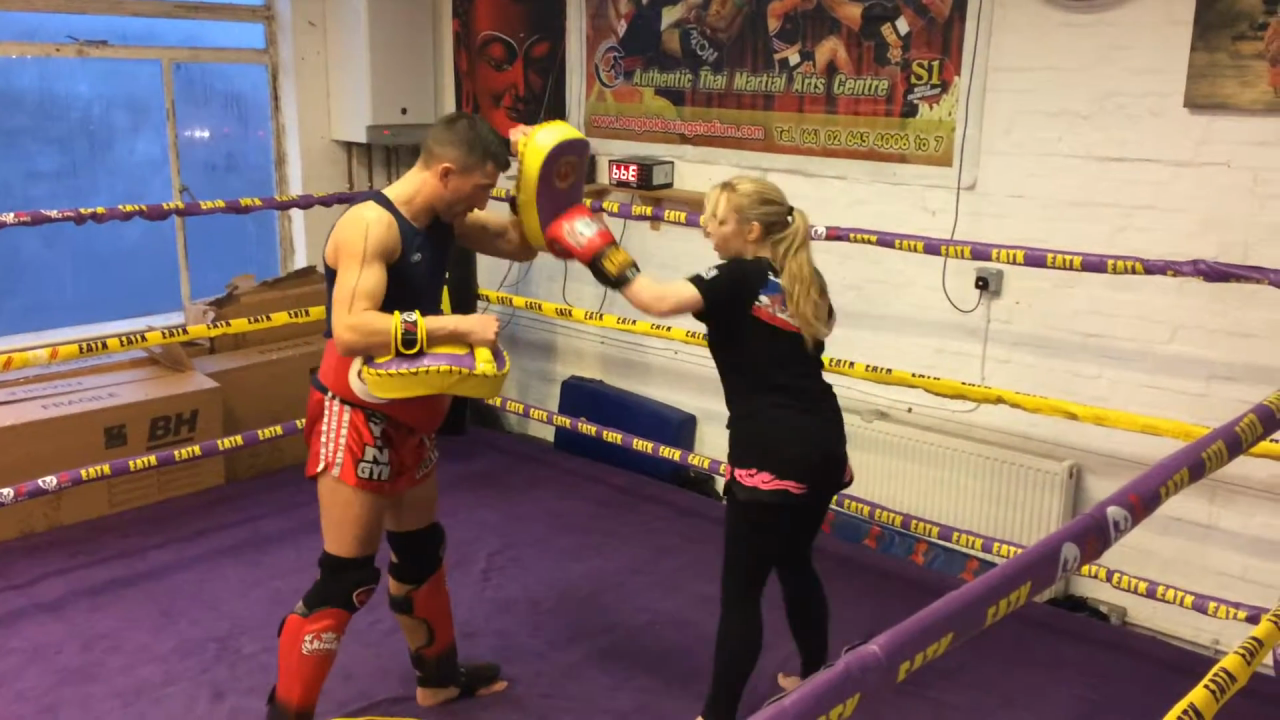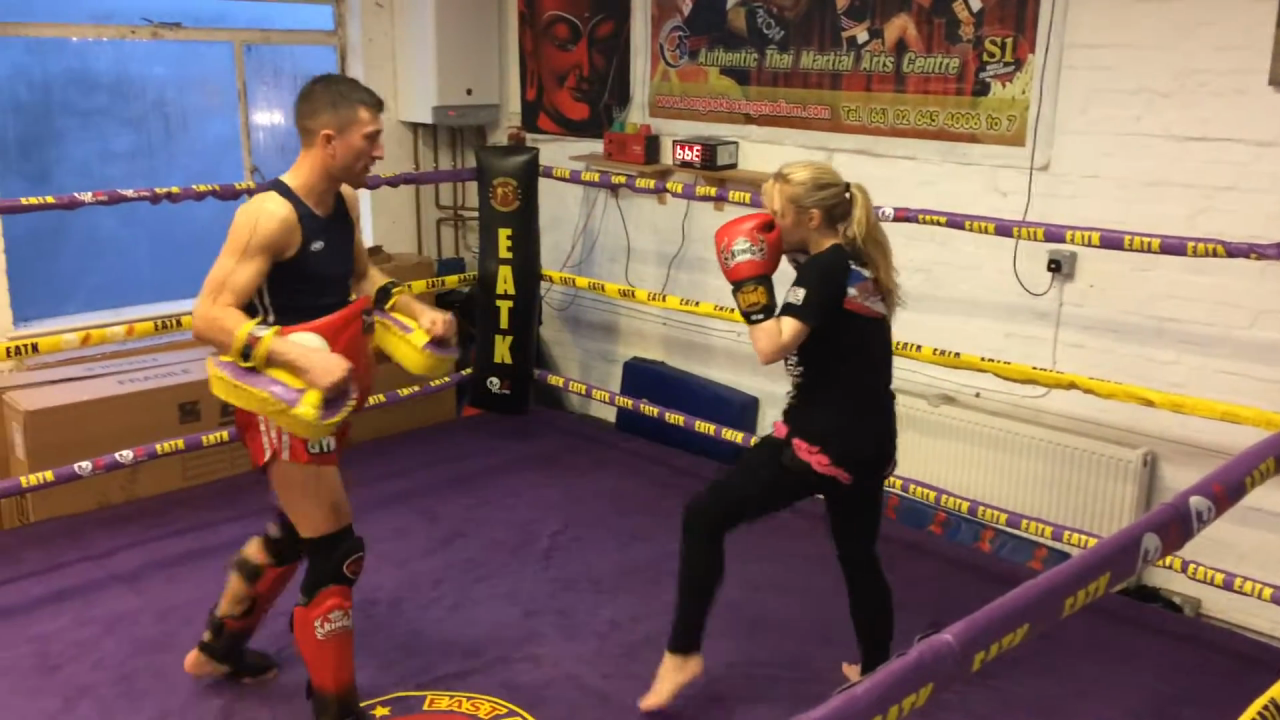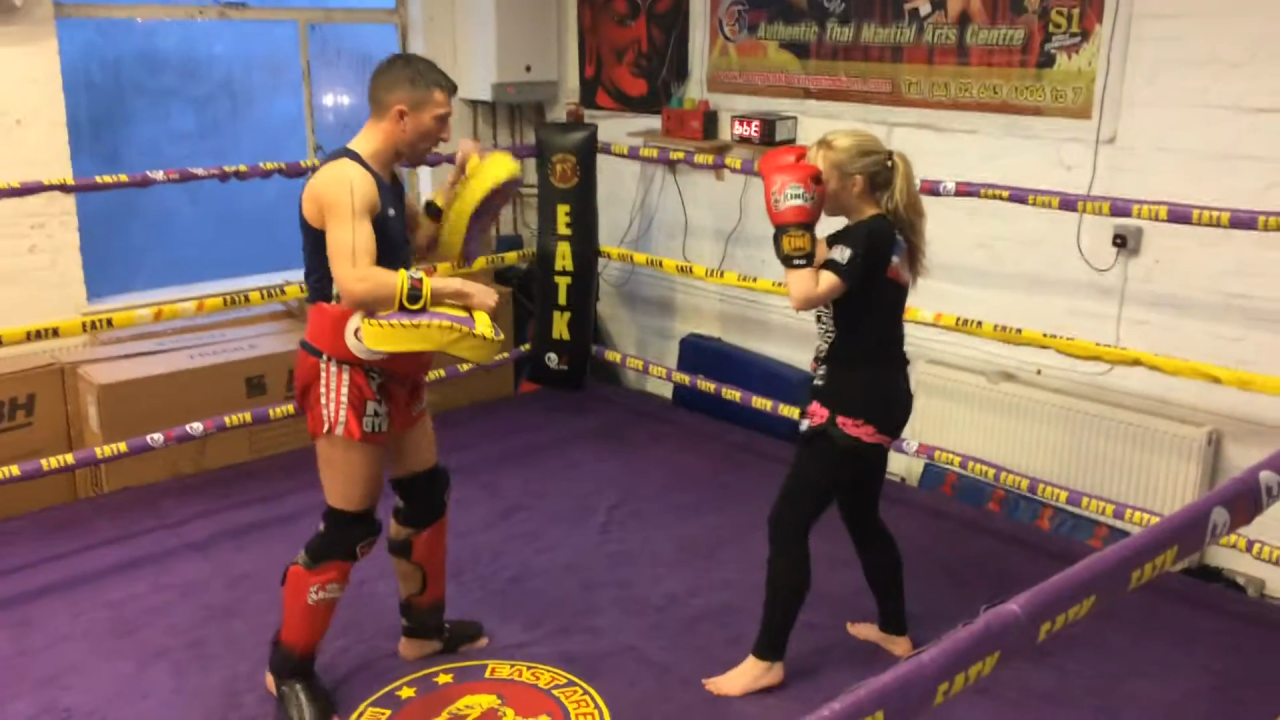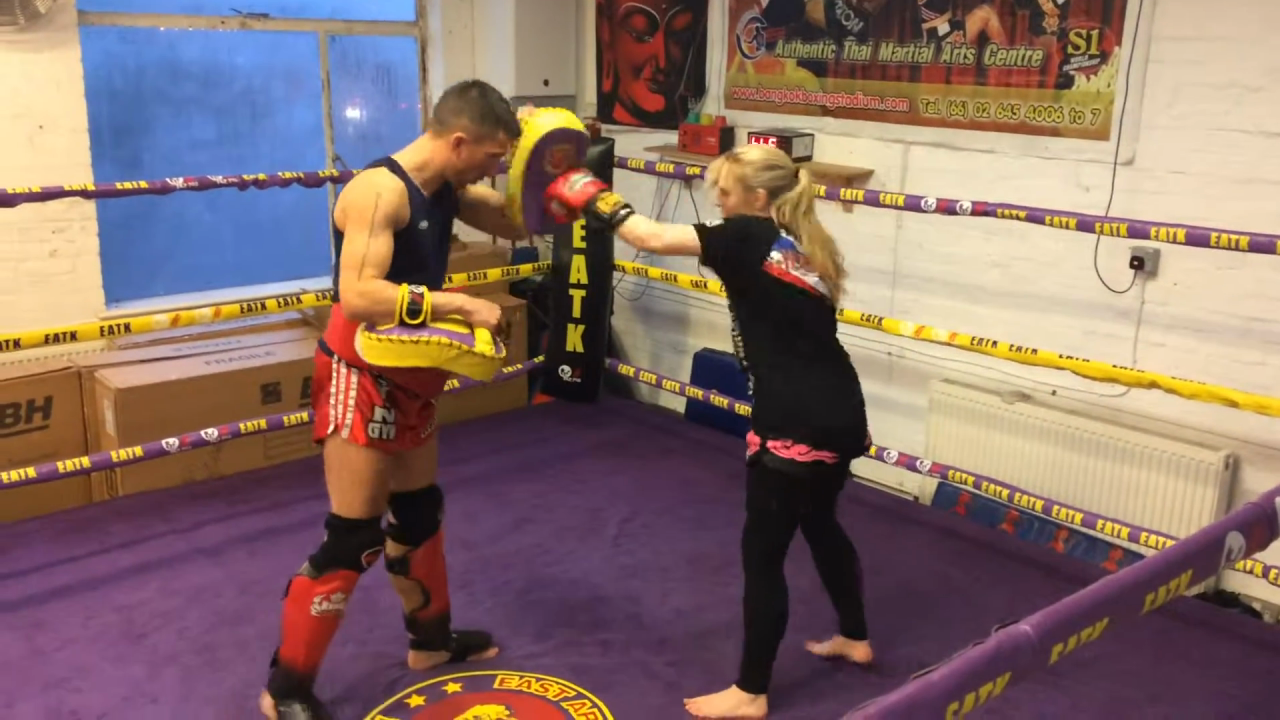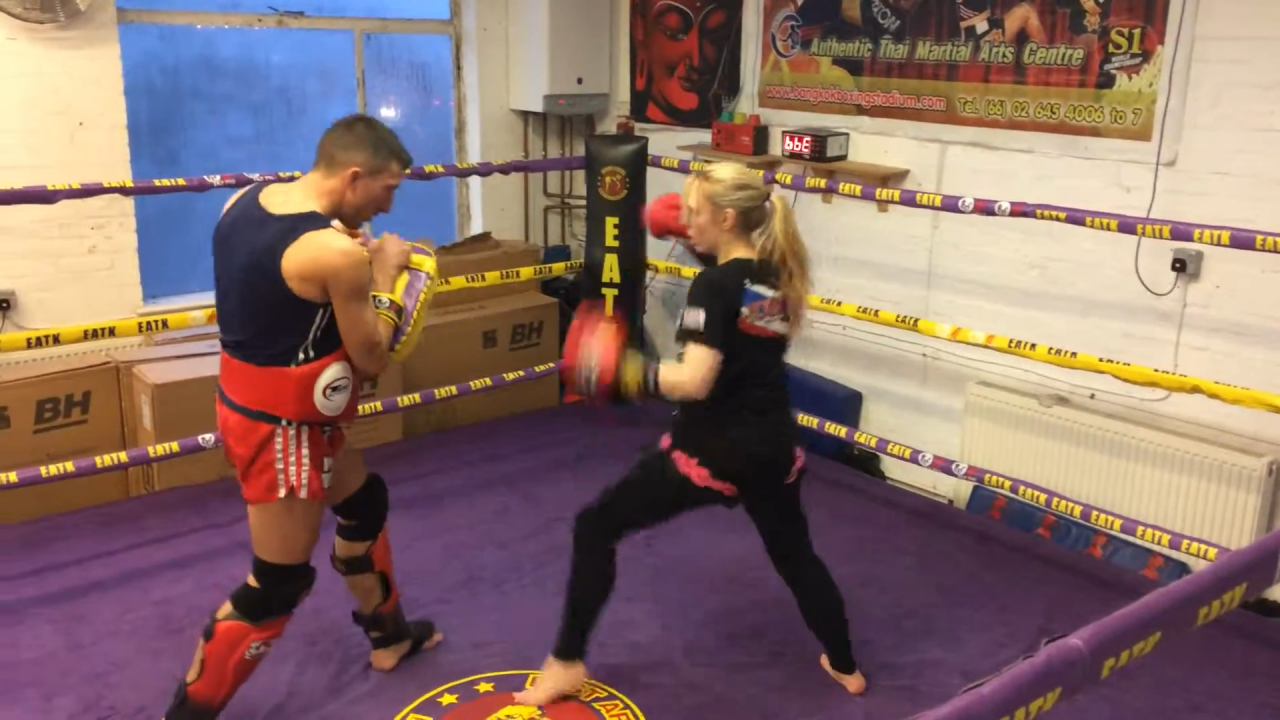
dt=1s
person 1, frame 1
left shoulder: (444, 218)
right shoulder: (370, 225)
left elbow: (522, 243)
right elbow: (349, 331)
right wrist: (454, 325)
left hip: (408, 414)
right hip: (356, 416)
left knee: (421, 548)
right knee: (346, 577)
person 1, frame 2
left shoulder: (343, 199)
right shoulder: (270, 216)
left elbow: (360, 275)
right elbow: (208, 318)
left wrist: (416, 310)
right wrist: (301, 356)
left hip: (318, 397)
left knee: (294, 532)
right knee: (336, 554)
left ankle: (219, 645)
person 1, frame 3
left shoulder: (387, 175)
right shoulder: (344, 180)
left elbow: (417, 246)
right elbow: (357, 284)
left wrist: (454, 195)
right wrist: (456, 289)
left hip: (391, 365)
right hip: (345, 371)
left knee: (426, 494)
right knee: (348, 528)
left ankle: (424, 626)
person 1, frame 4
left shoulder: (446, 187)
right shoulder: (380, 190)
left elbow: (516, 222)
right elbow: (359, 295)
right wrist: (458, 303)
left hip: (407, 379)
right hip: (360, 379)
left knee: (419, 510)
right knee: (352, 539)
left ankle: (431, 638)
person 1, frame 5
left shoulder: (244, 201)
right shoulder: (334, 252)
right elbow: (370, 357)
right wrist: (384, 277)
left hip: (258, 403)
right hip: (285, 427)
left knee: (366, 502)
right knee: (277, 586)
left ankle: (388, 633)
person 2, frame 1
left shoulder: (737, 279)
right shoulder: (807, 282)
left elbow: (659, 301)
left wrist: (597, 252)
left hip: (769, 453)
right hip: (826, 445)
left knee: (742, 589)
right knee: (794, 563)
person 2, frame 2
left shoulder: (822, 270)
right shoulder: (859, 263)
left elbow: (771, 347)
left wrist: (748, 279)
left hip: (820, 438)
right hip: (870, 441)
left knee: (703, 516)
right knee: (858, 555)
left ankle: (683, 653)
right ankle: (875, 673)
person 2, frame 3
left shoulder: (868, 237)
right shoulder: (882, 232)
left elbow: (805, 294)
right elbow: (824, 265)
left wrist: (791, 223)
right wrist: (800, 225)
left hip: (853, 405)
right hip: (875, 399)
left knee: (788, 522)
right knee: (861, 515)
left ankle: (766, 660)
right ankle: (894, 632)
person 2, frame 4
left shoulder: (747, 237)
right shoulder: (806, 245)
left elbow: (654, 237)
left wrist: (593, 202)
left hip: (792, 424)
right hip: (841, 413)
left knee: (763, 552)
right knee: (820, 524)
right ankle: (855, 637)
person 2, frame 5
left shoulder: (716, 284)
right shoulder: (775, 272)
left elbow: (693, 382)
left wrist: (621, 373)
right wrist: (709, 254)
left hip: (712, 450)
right hip: (773, 451)
left knee: (594, 527)
right knee: (795, 557)
left ankle: (567, 662)
right ankle: (845, 667)
